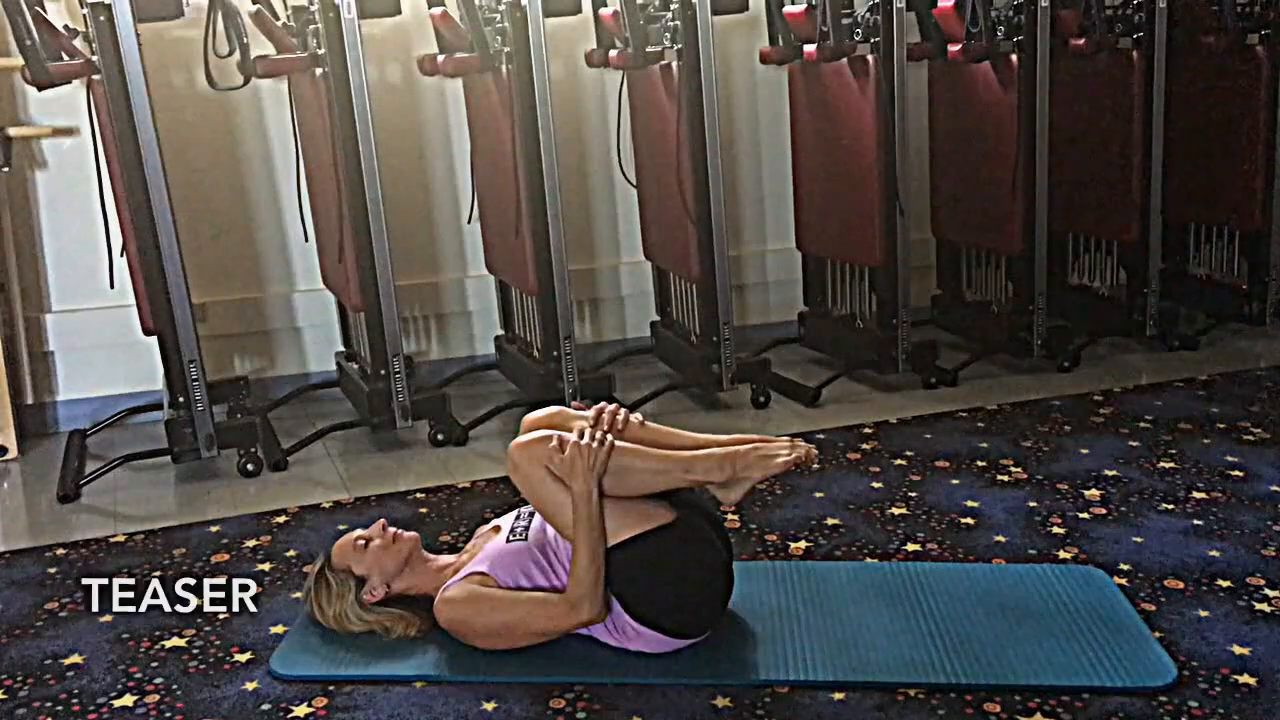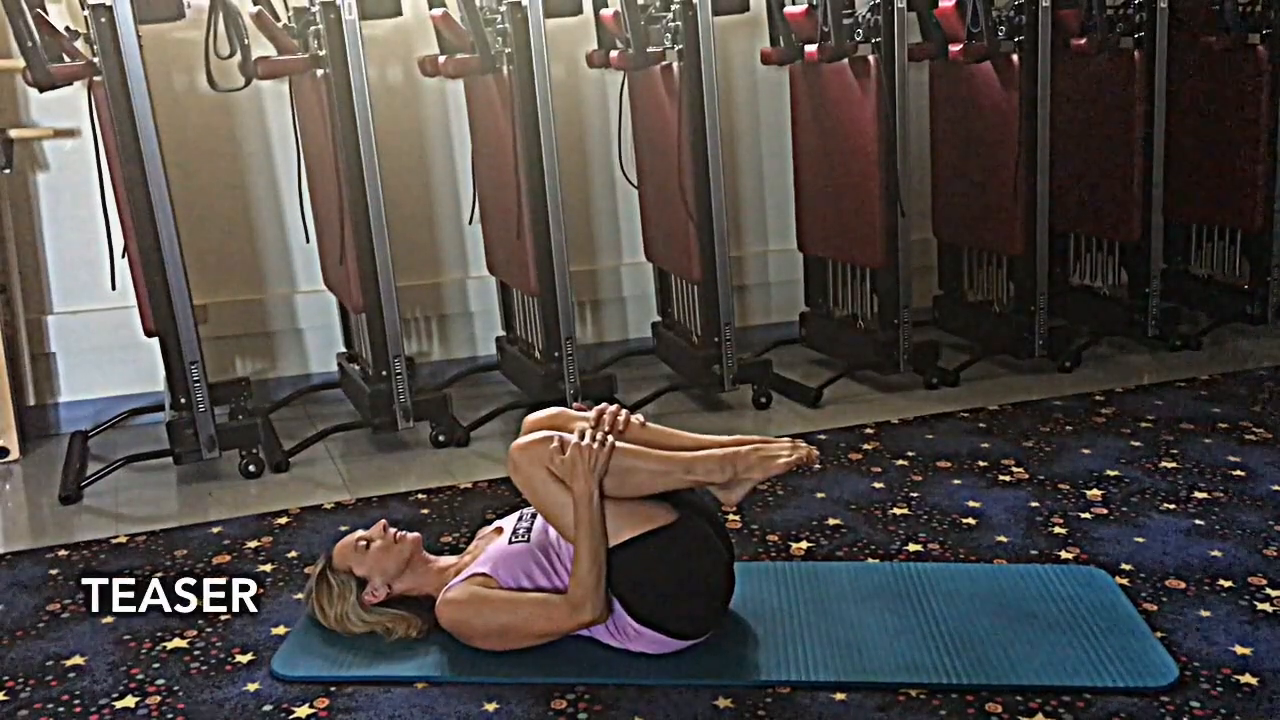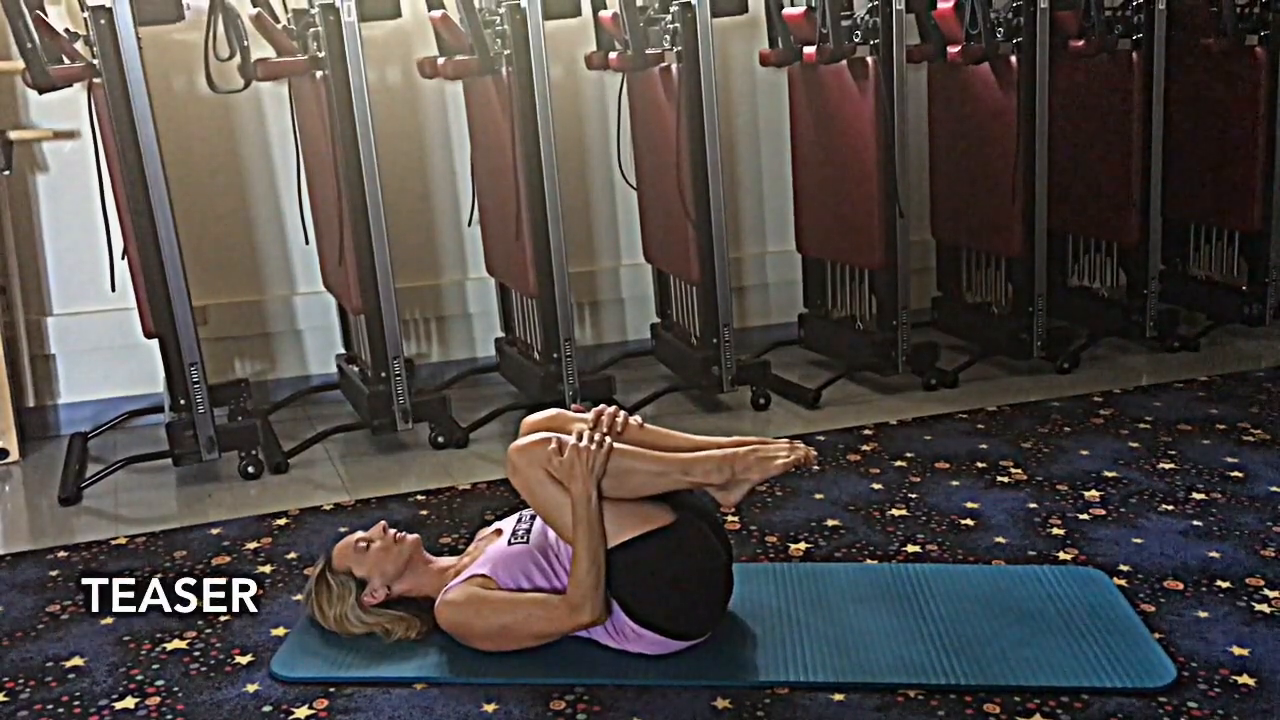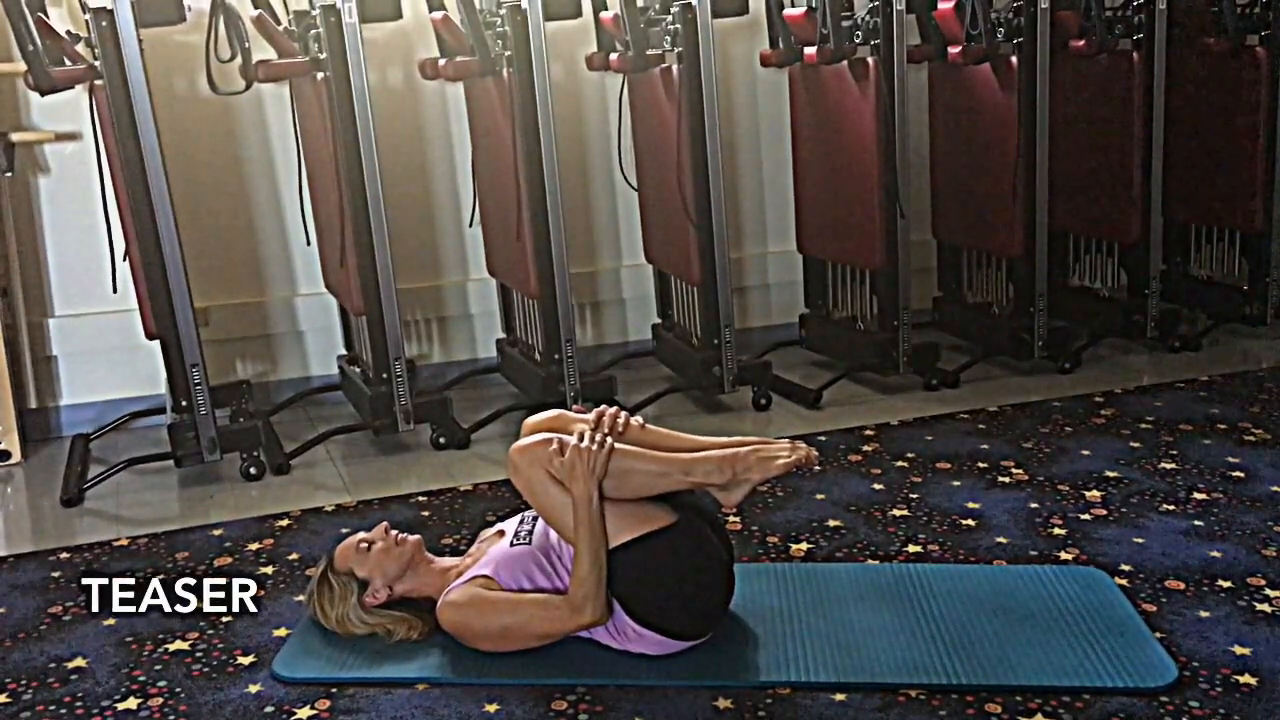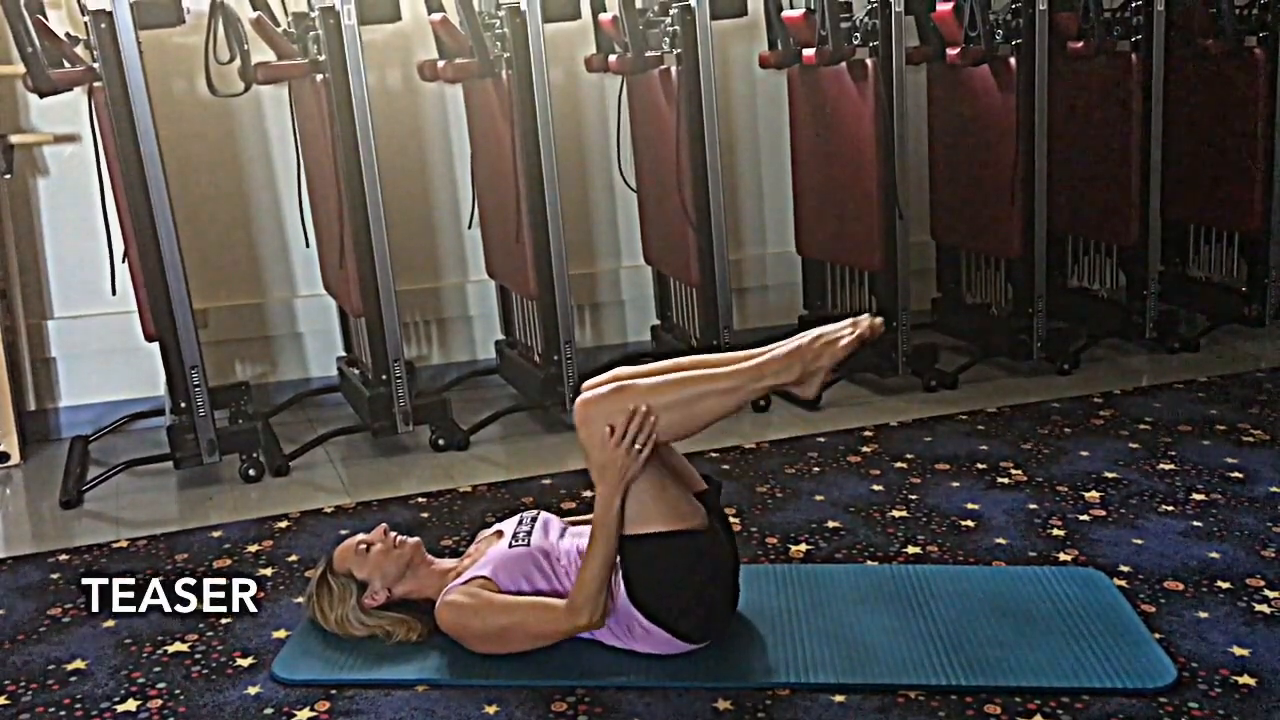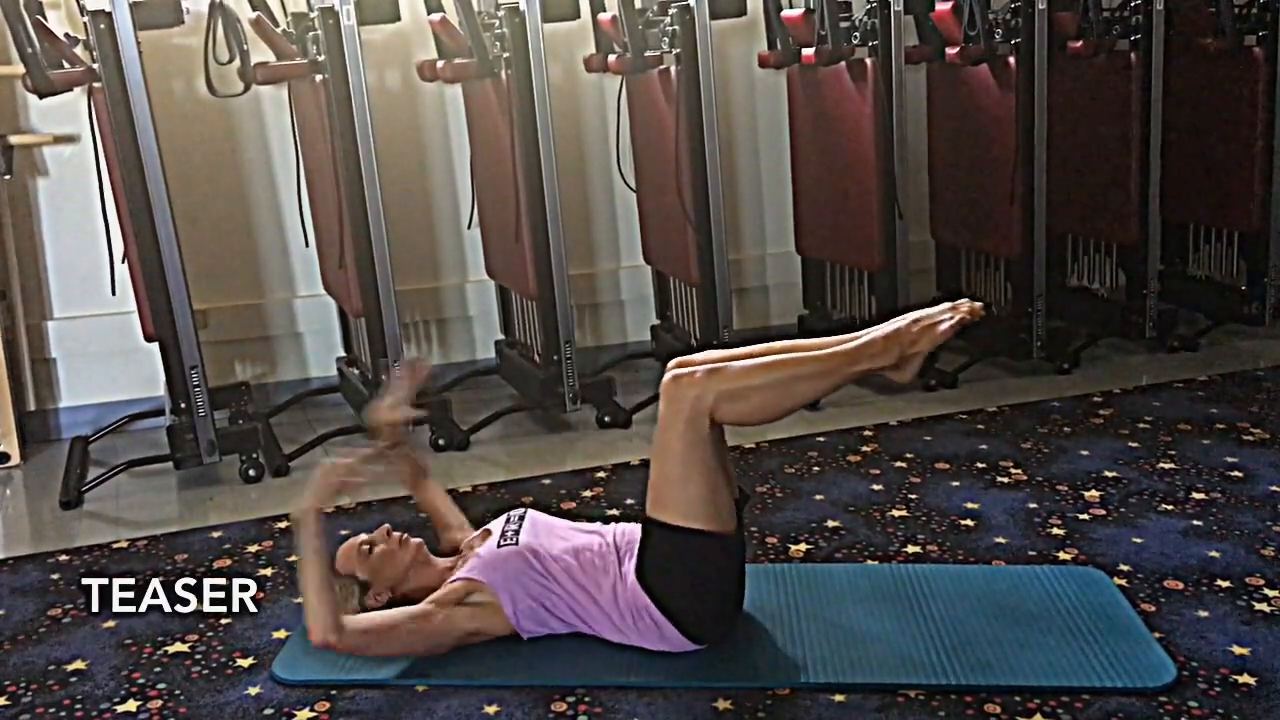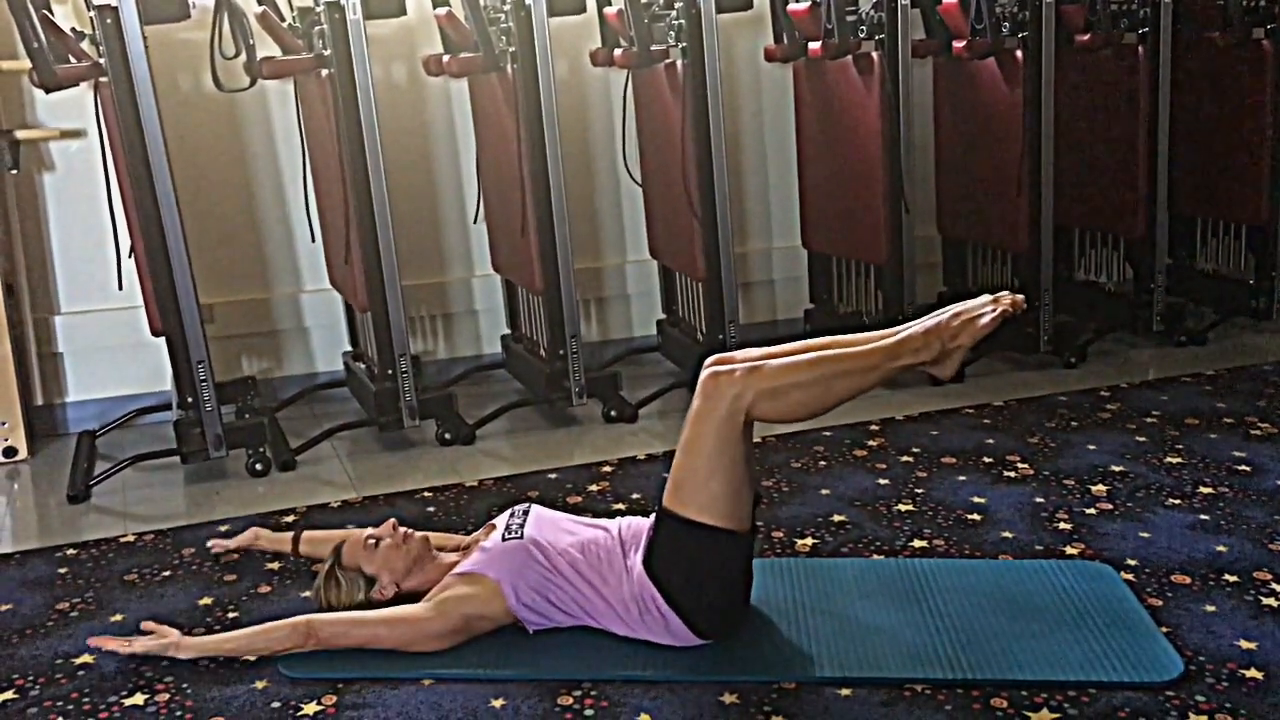
dt=0.7s
person 1, frame 1
left shoulder: (482, 544)
right shoulder: (455, 606)
left elbow: (602, 519)
right elbow: (584, 608)
left wrist: (603, 433)
right wrist: (585, 488)
left hip: (686, 547)
right hip: (669, 595)
left knee: (546, 424)
right knee: (533, 452)
left ankle: (733, 454)
right ankle: (729, 469)
person 1, frame 2
left shoulder: (484, 544)
right shoulder: (456, 607)
left elbow: (599, 518)
right elbow: (586, 608)
left wrist: (605, 432)
right wrist: (584, 488)
left hip: (687, 549)
right hip: (671, 594)
left knee: (545, 425)
right knee: (533, 452)
left ankle: (736, 454)
right ankle: (727, 469)
person 1, frame 3
left shoulder: (484, 546)
right shoulder: (456, 608)
left elbow: (602, 520)
right elbow: (584, 610)
left wrist: (606, 434)
right wrist: (583, 490)
left hip: (688, 549)
right hip: (669, 596)
left knee: (546, 427)
right knee: (532, 453)
left ankle: (734, 454)
right ankle: (724, 469)
person 1, frame 4
left shoulder: (485, 546)
right shoulder: (457, 610)
left elbow: (599, 520)
right elbow: (586, 610)
left wrist: (606, 438)
right wrist: (584, 490)
left hip: (689, 554)
right hip: (673, 597)
left knee: (544, 428)
right knee: (534, 454)
left ankle: (730, 456)
right ankle: (724, 471)
person 1, frame 5
left shoulder: (487, 547)
right shoulder: (458, 611)
left elbow: (602, 529)
right elbow: (585, 612)
left wrist: (623, 488)
right wrist: (611, 488)
left hip: (693, 560)
right hip: (682, 600)
left knee: (606, 397)
right knee: (598, 408)
left ankle: (791, 362)
right ankle: (790, 364)
person 1, frame 6
left shoulder: (479, 555)
right shoulder: (450, 612)
left elbow: (423, 483)
right elbow: (331, 629)
left wrist: (389, 432)
right wrist: (313, 513)
left hip: (687, 572)
right hip: (681, 601)
left knee: (695, 377)
right knee: (686, 387)
left ankle: (891, 346)
right ankle: (886, 347)
person 1, frame 7
left shoulder: (474, 548)
right shoulder: (450, 607)
left elbow: (369, 533)
right elbow: (317, 631)
left wrist: (273, 537)
right wrist: (188, 645)
left hip: (677, 560)
right hip: (687, 596)
left knee: (732, 375)
right knee: (727, 384)
left ankle: (918, 345)
right ankle: (915, 346)
